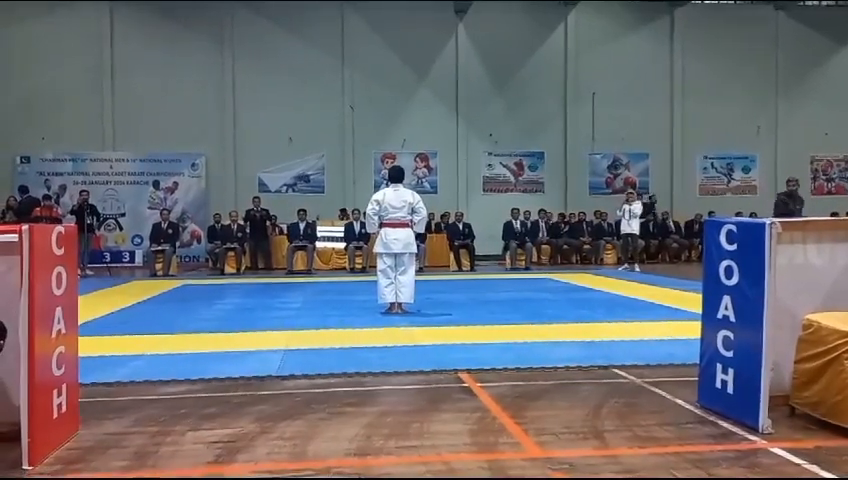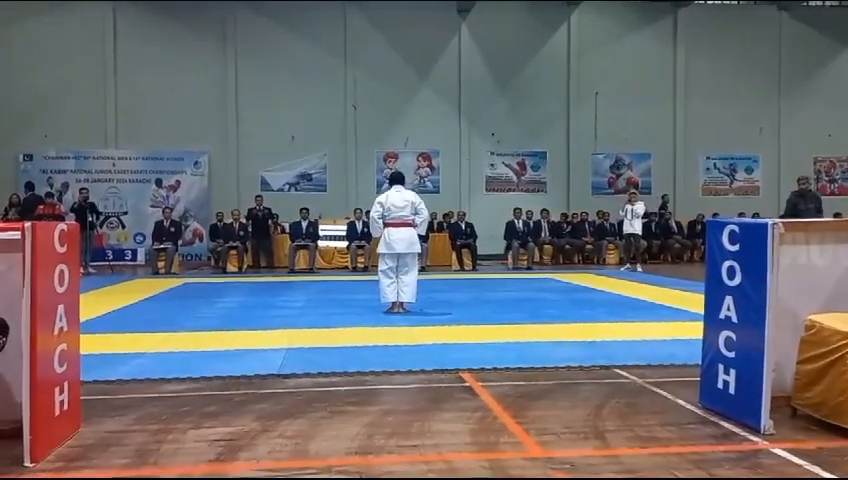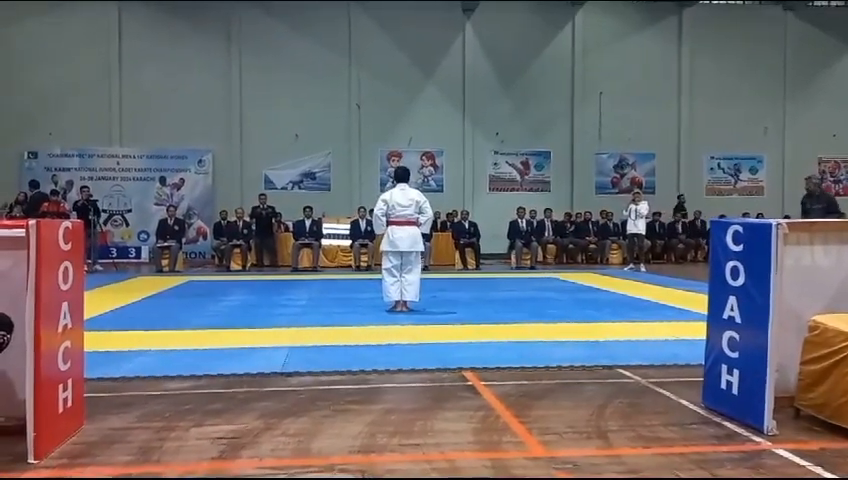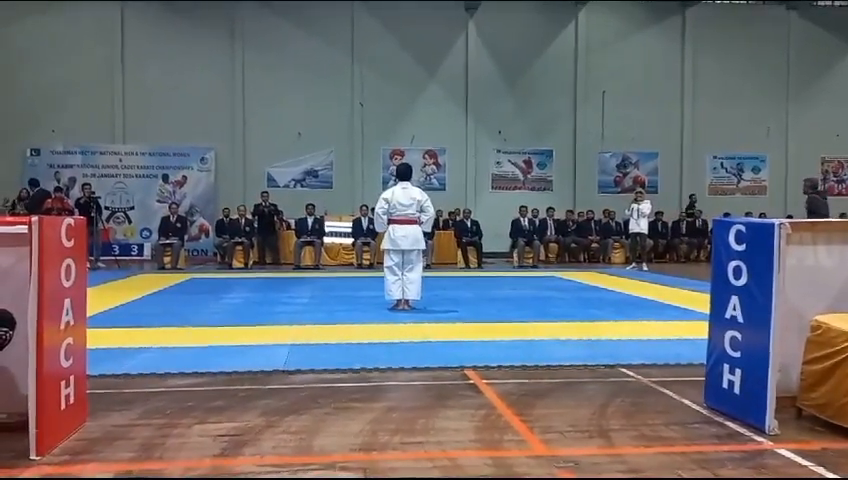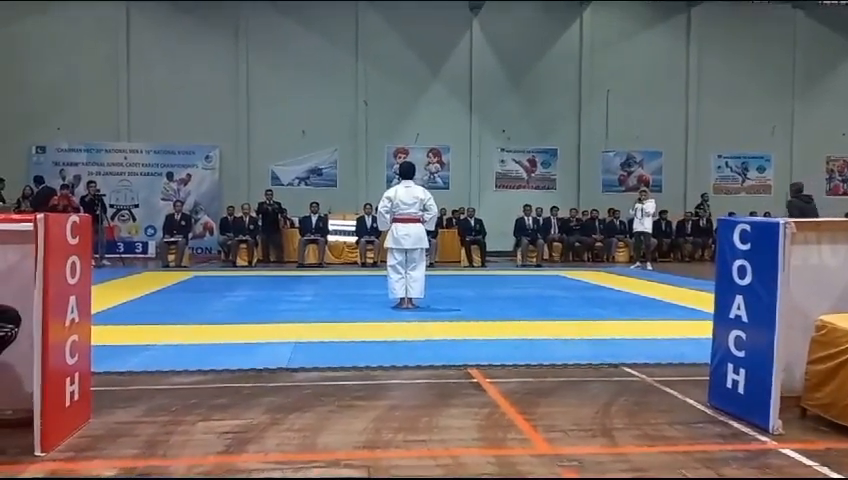
dt=0.4s
person 1, frame 1
left shoulder: (380, 195)
right shoulder: (411, 195)
left elbow: (370, 213)
right elbow: (422, 213)
left wrist: (375, 230)
right wrist: (414, 229)
left hip: (386, 235)
right hip: (405, 236)
left knee: (386, 272)
right knee: (405, 272)
left ankle: (391, 305)
right ankle: (400, 305)
person 1, frame 2
left shoulder: (383, 197)
right shoulder: (413, 196)
left elbow: (375, 216)
right elbow: (423, 215)
left wrist: (379, 233)
right wrist: (416, 231)
left hip: (390, 236)
right hip: (409, 236)
left knee: (387, 272)
right knee: (408, 272)
left ankle: (393, 304)
right ankle: (402, 305)
person 1, frame 3
left shoulder: (387, 195)
right shoulder: (417, 194)
left elbow: (378, 214)
right elbow: (428, 213)
left wrist: (383, 230)
right wrist: (419, 229)
left hip: (393, 234)
right hip: (412, 235)
left knee: (391, 270)
right knee: (410, 270)
left ankle: (396, 303)
right ankle: (406, 303)
person 1, frame 4
left shoulder: (389, 193)
right shoulder: (419, 193)
left elbow: (379, 212)
right elbow: (429, 212)
left wrist: (384, 229)
right wrist: (420, 227)
left hip: (394, 233)
right hip: (413, 233)
left knee: (393, 269)
right knee: (412, 269)
left ankle: (398, 301)
right ankle: (407, 301)
person 1, frame 5
left shoulder: (392, 191)
right shoulder: (422, 191)
left elbow: (382, 211)
right elbow: (433, 211)
left wrist: (387, 227)
right wrist: (424, 226)
left hip: (398, 231)
right hip: (416, 231)
left knee: (397, 267)
right knee: (416, 267)
left ankle: (402, 300)
right ankle: (411, 300)
